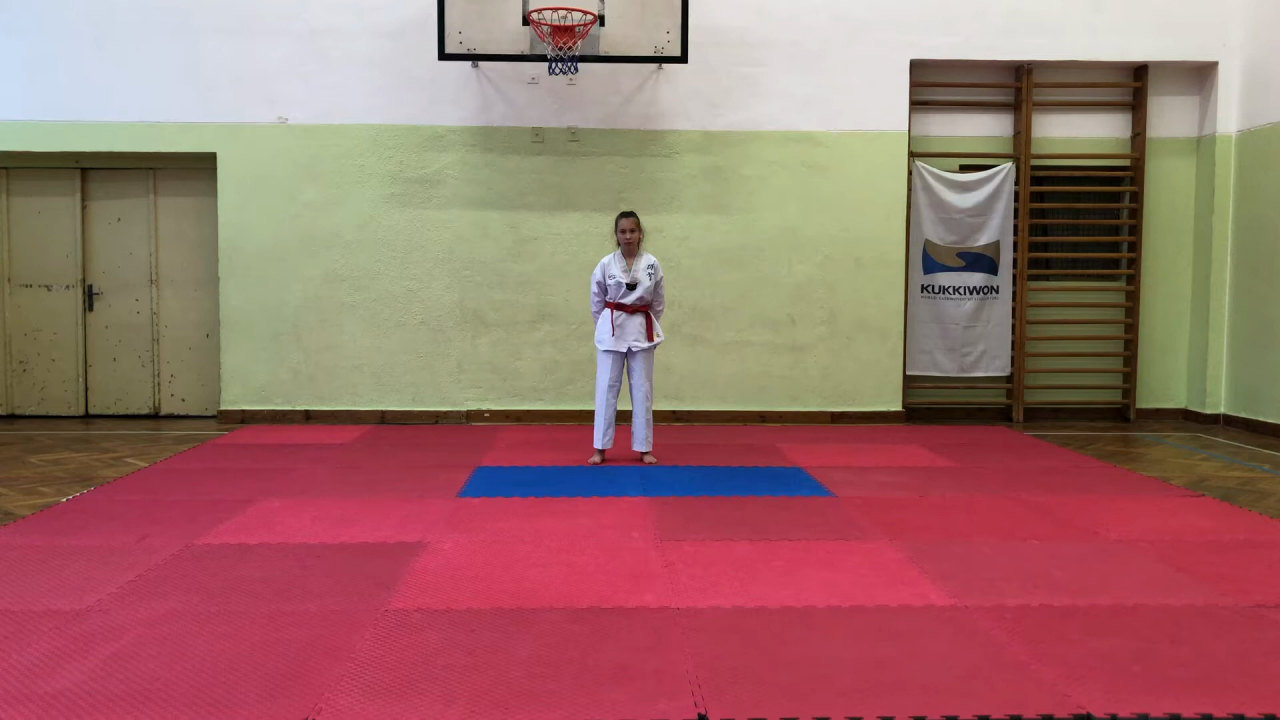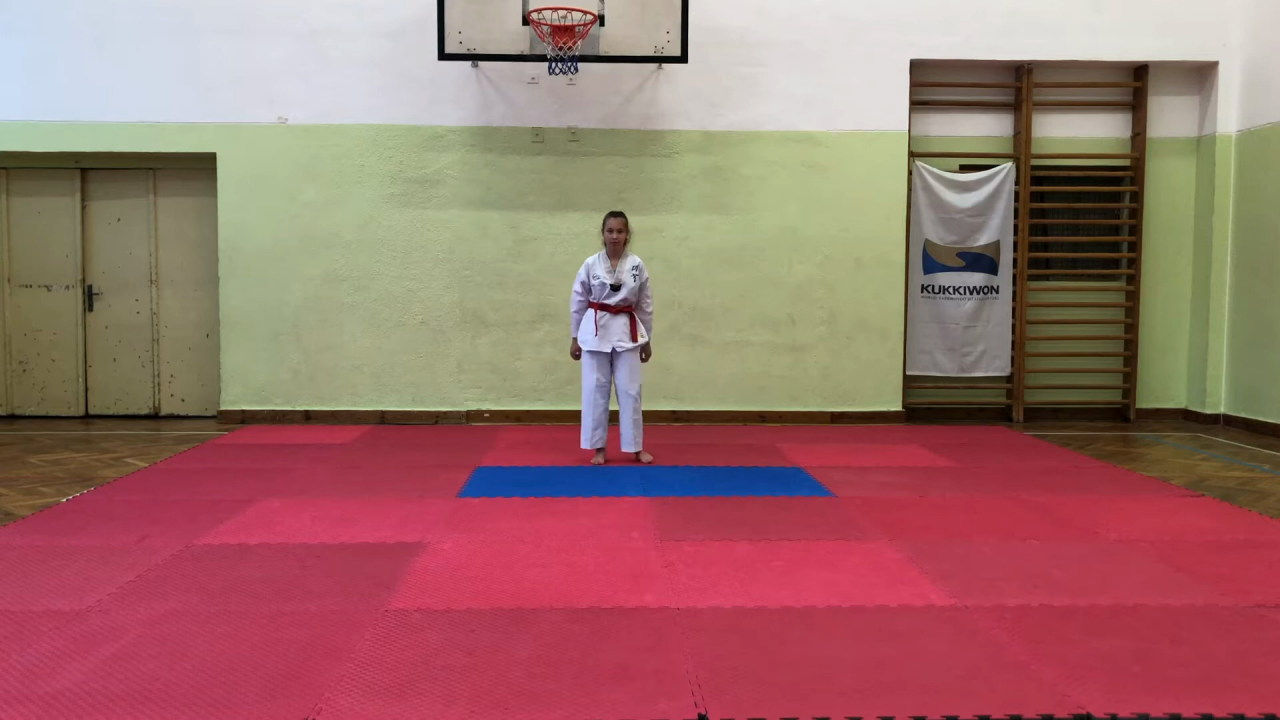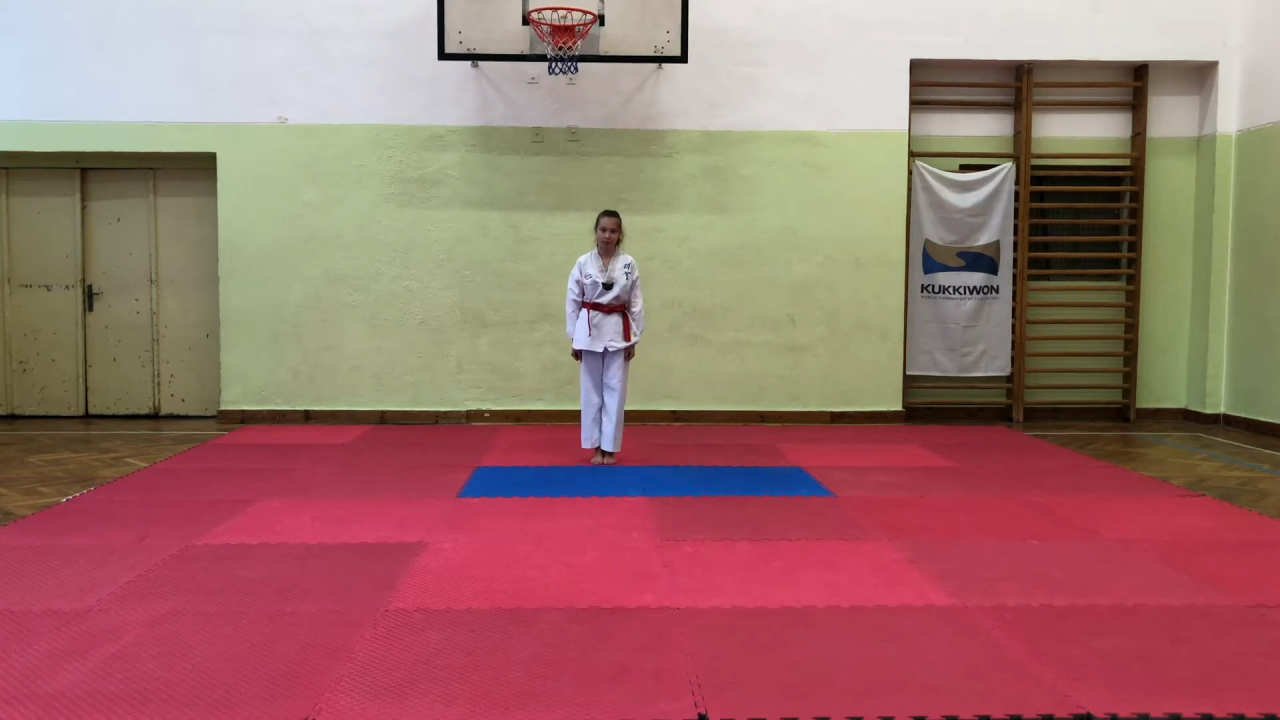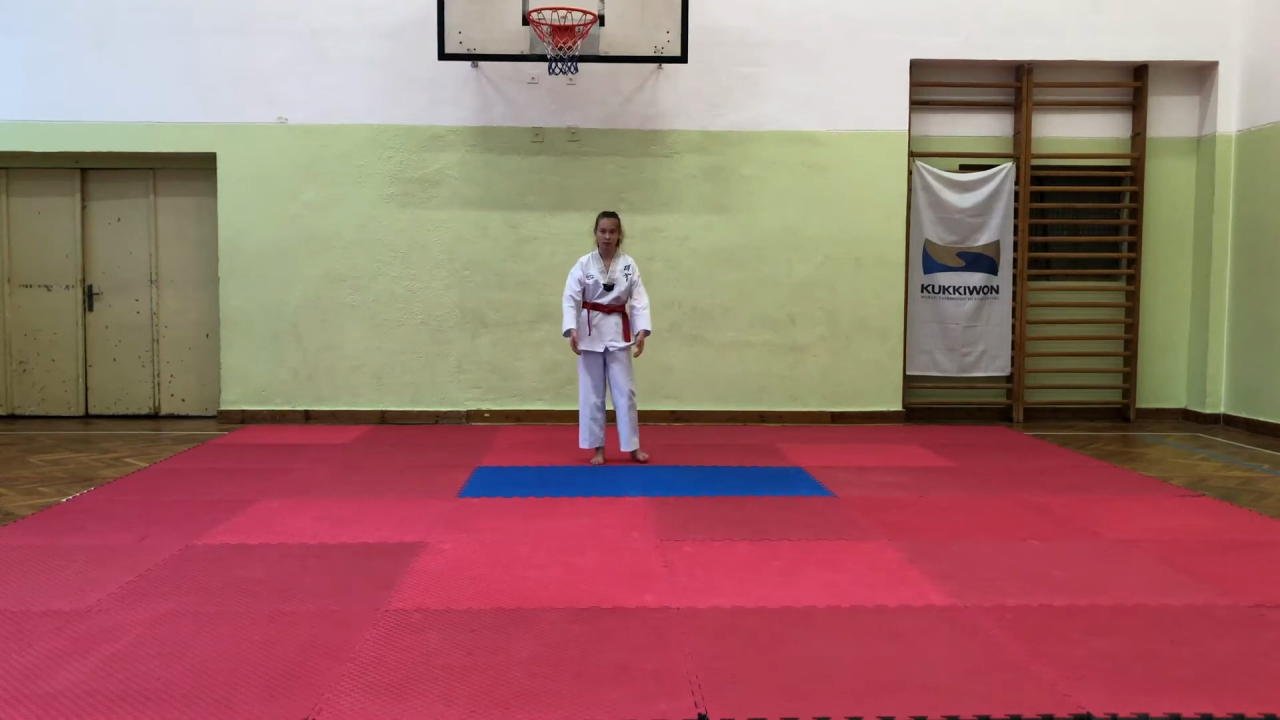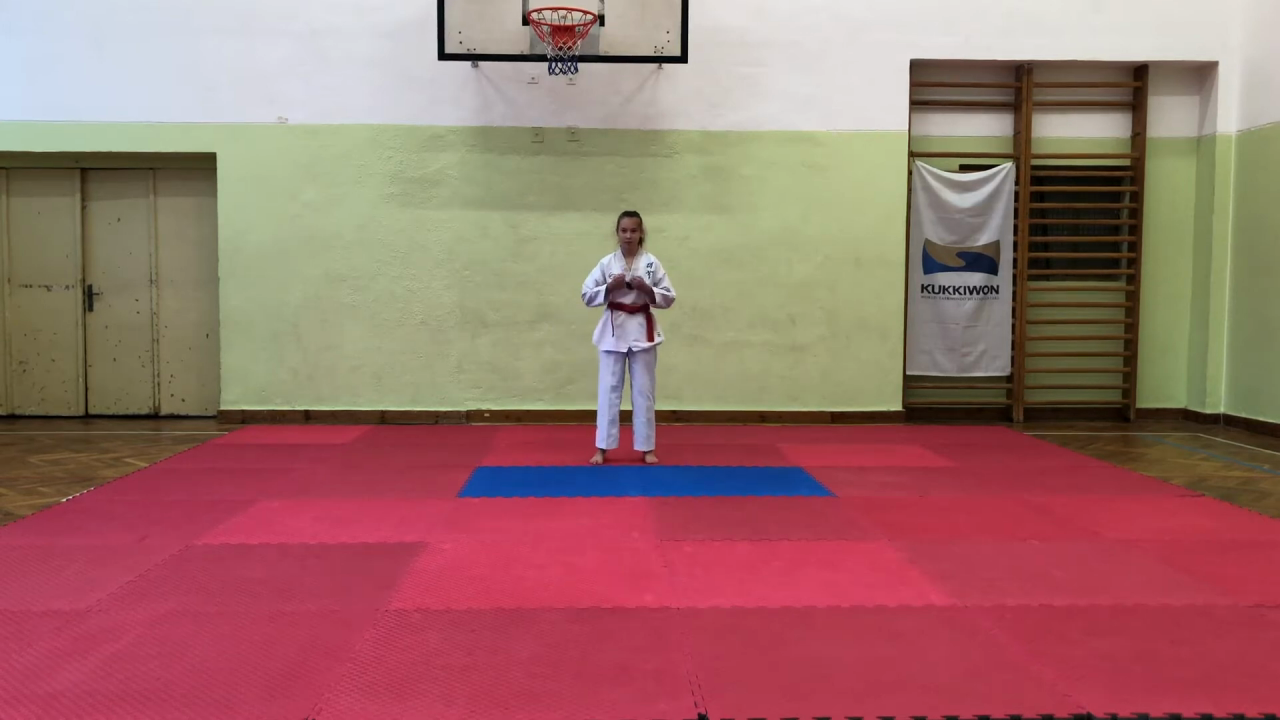
dt=1s
person 1, frame 1
left shoulder: (652, 264)
right shoulder: (606, 264)
left elbow: (658, 302)
right elbow: (597, 302)
left wrist: (649, 329)
right wrist: (607, 328)
left hip: (641, 330)
right hip: (612, 329)
left knee: (642, 388)
right knee: (607, 387)
left ankle: (644, 447)
right ankle: (600, 447)
person 1, frame 2
left shoulder: (637, 265)
right shoulder: (591, 264)
left elbow: (645, 305)
right elbow: (578, 302)
left wrist: (646, 340)
right wrist: (574, 337)
left hip: (626, 330)
right hip: (595, 330)
left knee: (631, 389)
right knee: (595, 389)
left ankle: (636, 447)
right ankle: (599, 448)
person 1, frame 3
left shoulder: (628, 264)
right shoulder: (583, 263)
left elbow: (635, 304)
right elbow: (573, 302)
left wrist: (633, 339)
right wrist: (574, 338)
left hip: (618, 331)
right hip: (590, 330)
left knee: (615, 389)
right knee: (592, 390)
left ankle: (609, 448)
right ankle: (596, 447)
person 1, frame 4
left shoulder: (628, 264)
right shoulder: (584, 264)
left elbow: (640, 299)
right elbow: (570, 299)
left wrist: (642, 331)
right wrist: (571, 330)
left hip: (619, 331)
right hip: (589, 331)
left knee: (624, 389)
right knee: (592, 391)
left ankle: (632, 447)
right ankle: (597, 447)
person 1, frame 5
left shoulder: (651, 263)
right shoulder: (606, 263)
left elbow: (668, 297)
right elbow: (587, 295)
left wrist: (647, 289)
right wrist: (610, 287)
left hip: (642, 331)
right hip: (613, 331)
left knee: (644, 390)
right knee: (609, 389)
left ankle: (647, 447)
right ankle: (602, 447)
